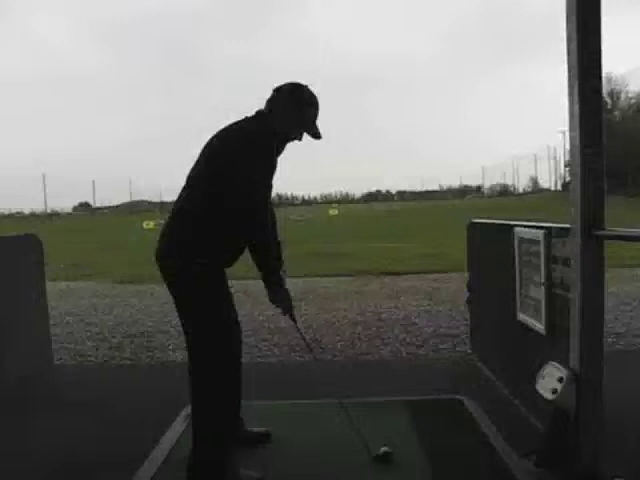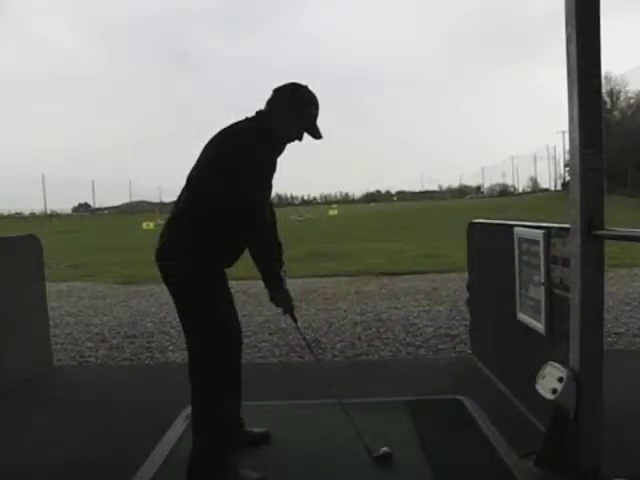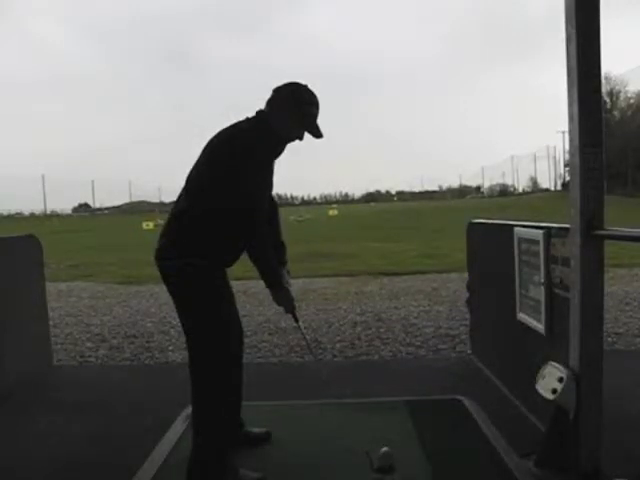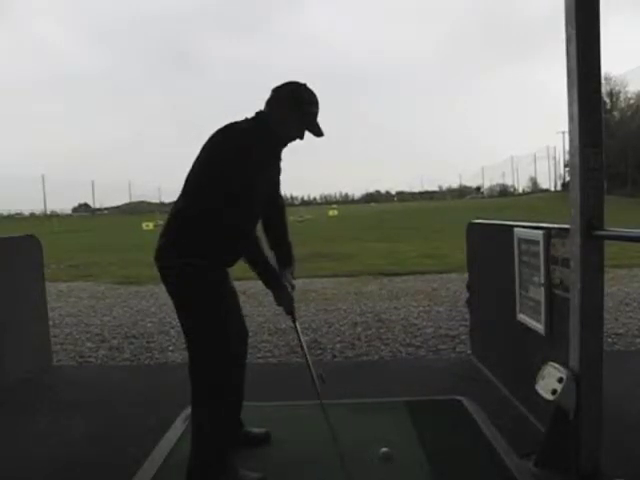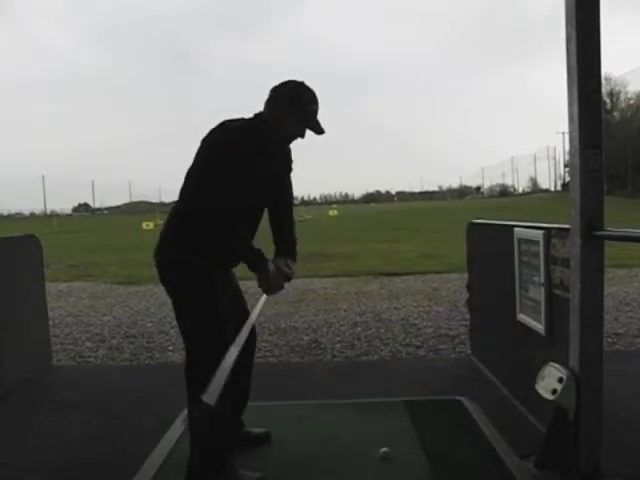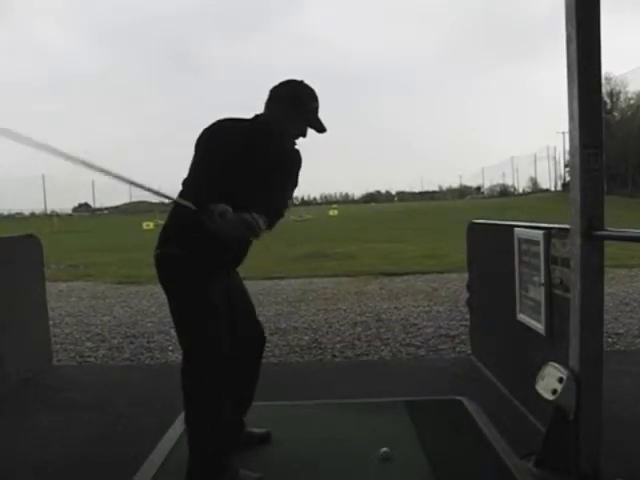
dt=0.7s
person 1, frame 1
left shoulder: (250, 142)
right shoulder: (248, 145)
left elbow: (257, 216)
right elbow: (255, 220)
left wrist: (276, 274)
right wrist: (275, 282)
left hip: (196, 257)
right hip: (191, 260)
left knee: (225, 344)
right knee: (213, 355)
left ankle: (228, 428)
person 1, frame 2
left shoulder: (251, 142)
right shoulder: (248, 146)
left elbow: (259, 215)
right elbow: (253, 222)
left wrist: (277, 270)
right wrist: (274, 282)
left hip: (196, 256)
right hip: (191, 260)
left knee: (226, 344)
right knee: (213, 355)
left ankle: (228, 428)
person 1, frame 3
left shoulder: (256, 144)
right shoulder: (245, 145)
left elbow: (263, 209)
right elbow: (250, 222)
left wrist: (280, 264)
right wrist: (276, 283)
left hip: (200, 257)
right hip: (189, 260)
left knee: (228, 343)
right knee: (213, 355)
left ankle: (228, 428)
person 1, frame 4
left shoulder: (264, 148)
right shoulder: (237, 144)
left elbow: (272, 208)
right elbow: (237, 225)
left wrist: (285, 265)
right wrist: (274, 282)
left hip: (206, 258)
right hip: (189, 260)
left knee: (233, 342)
right knee: (214, 355)
left ankle: (228, 428)
person 1, frame 5
left shoulder: (277, 153)
right shoulder: (228, 139)
left elbow: (282, 207)
right elbow: (217, 212)
left wrist: (285, 256)
right wrist: (258, 263)
left hip: (214, 260)
right hip: (187, 259)
left knee: (240, 341)
right knee: (211, 354)
left ankle: (229, 428)
person 1, frame 6
left shoulder: (286, 157)
right shoulder: (223, 135)
left elbow: (278, 201)
right elbow: (195, 192)
left wrist: (257, 219)
right wrist: (215, 212)
left hip: (219, 261)
right hip: (186, 258)
left knee: (248, 342)
right knee: (208, 357)
left ankle: (229, 428)
